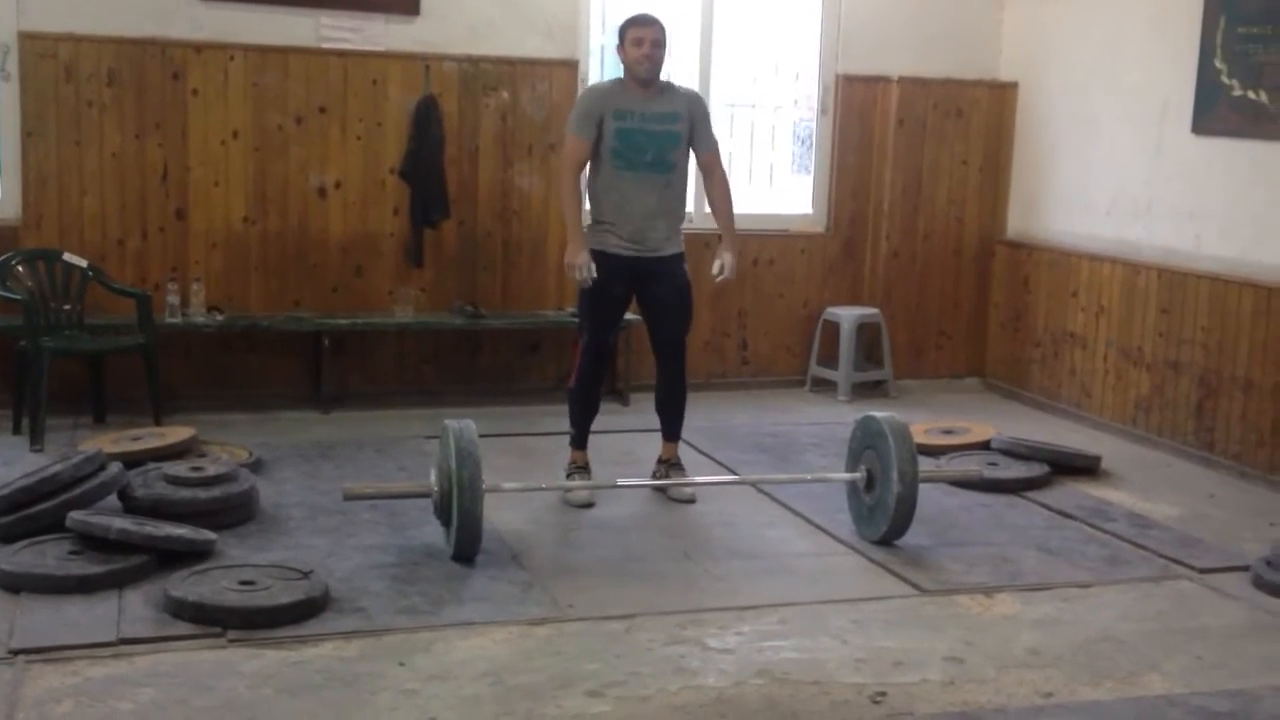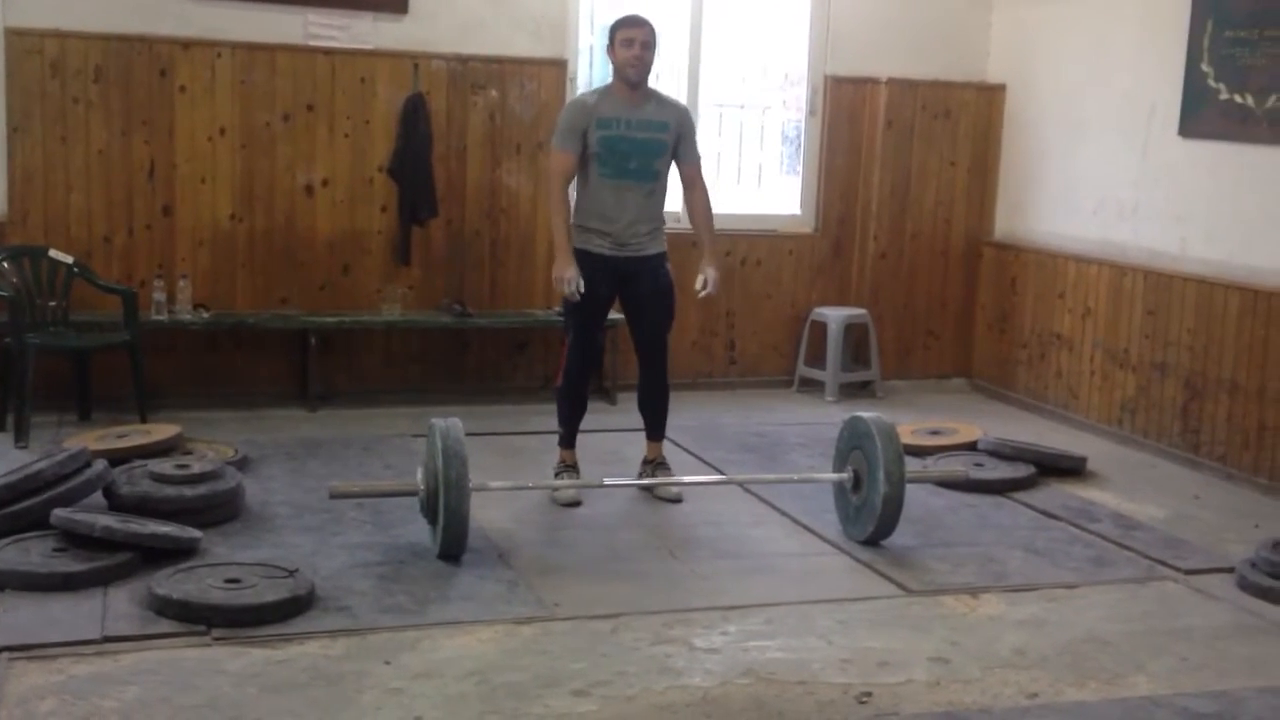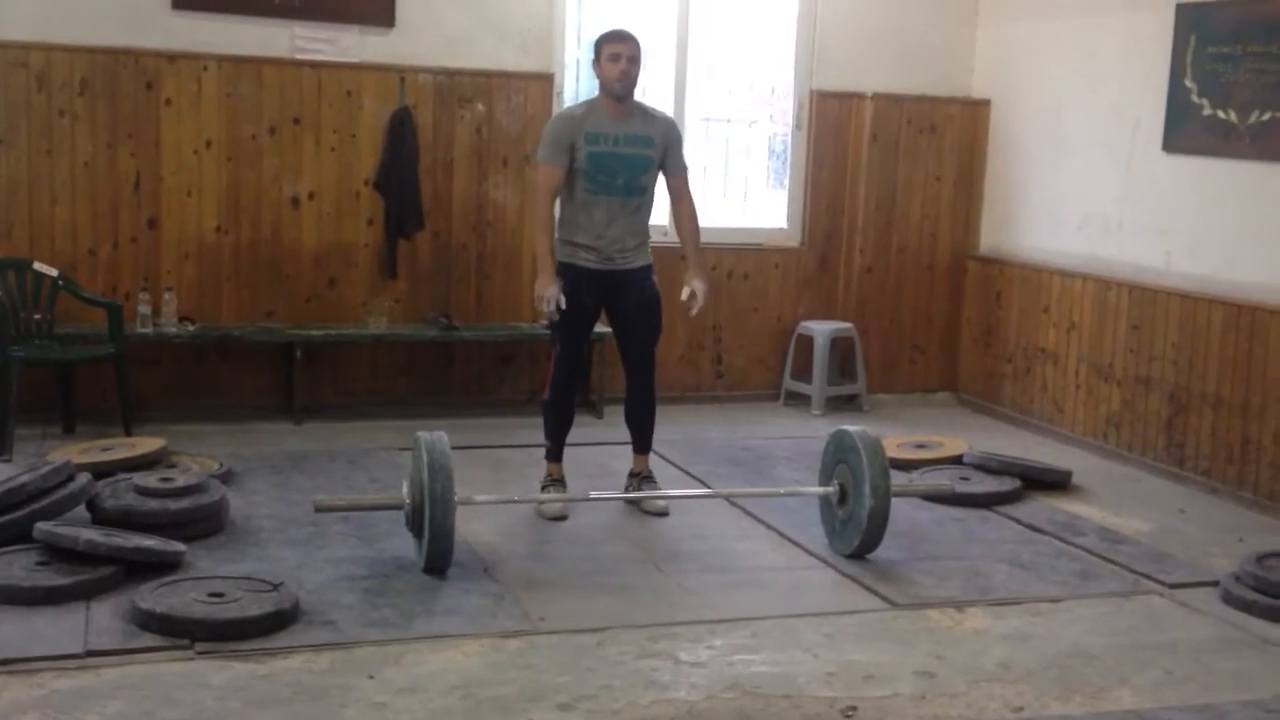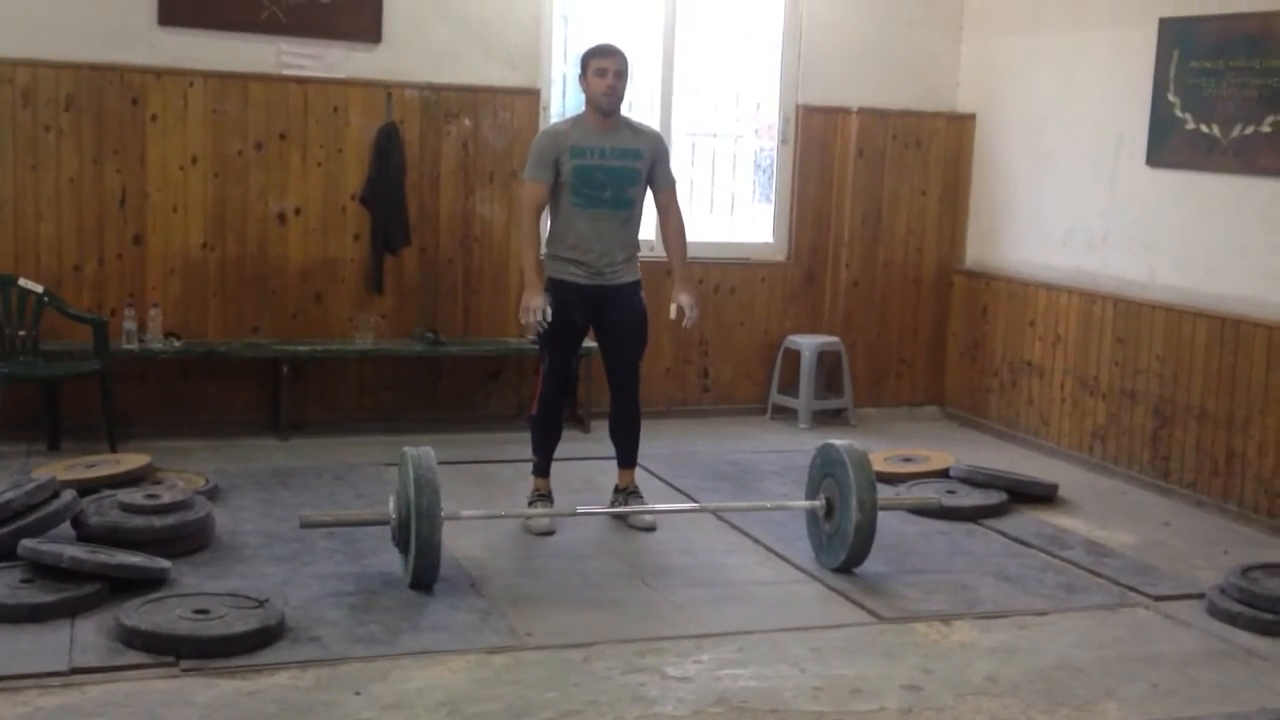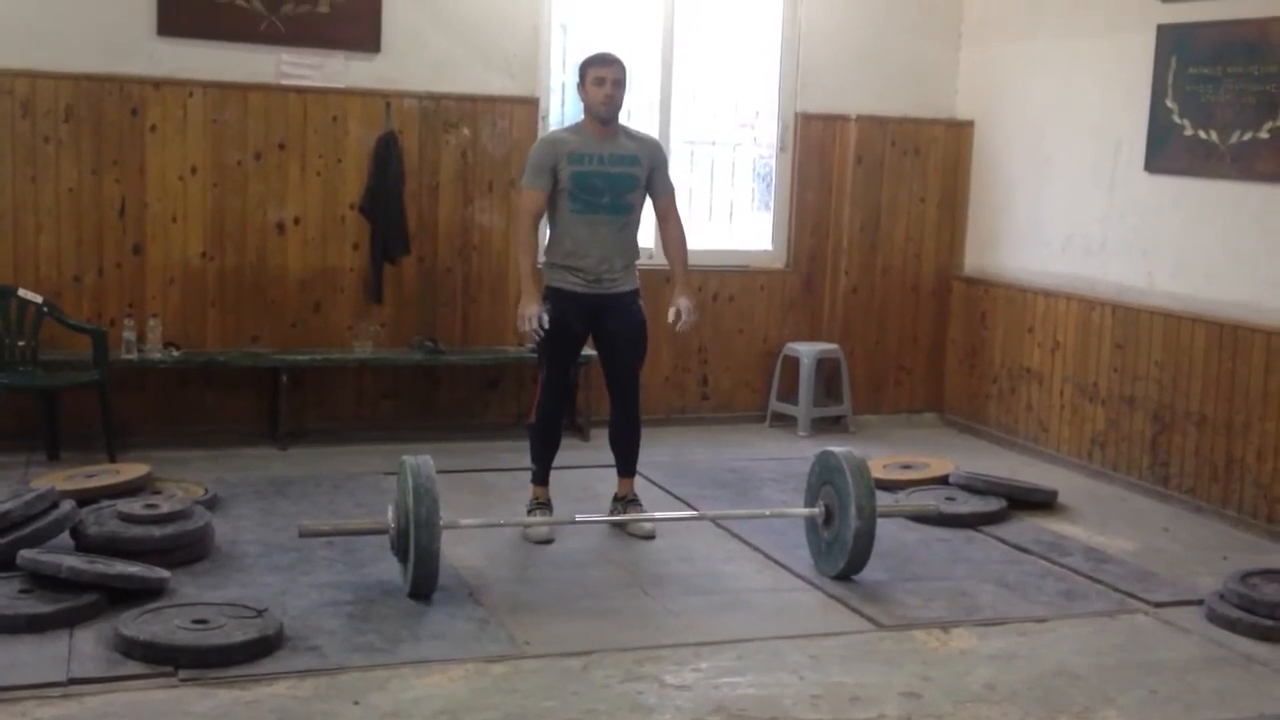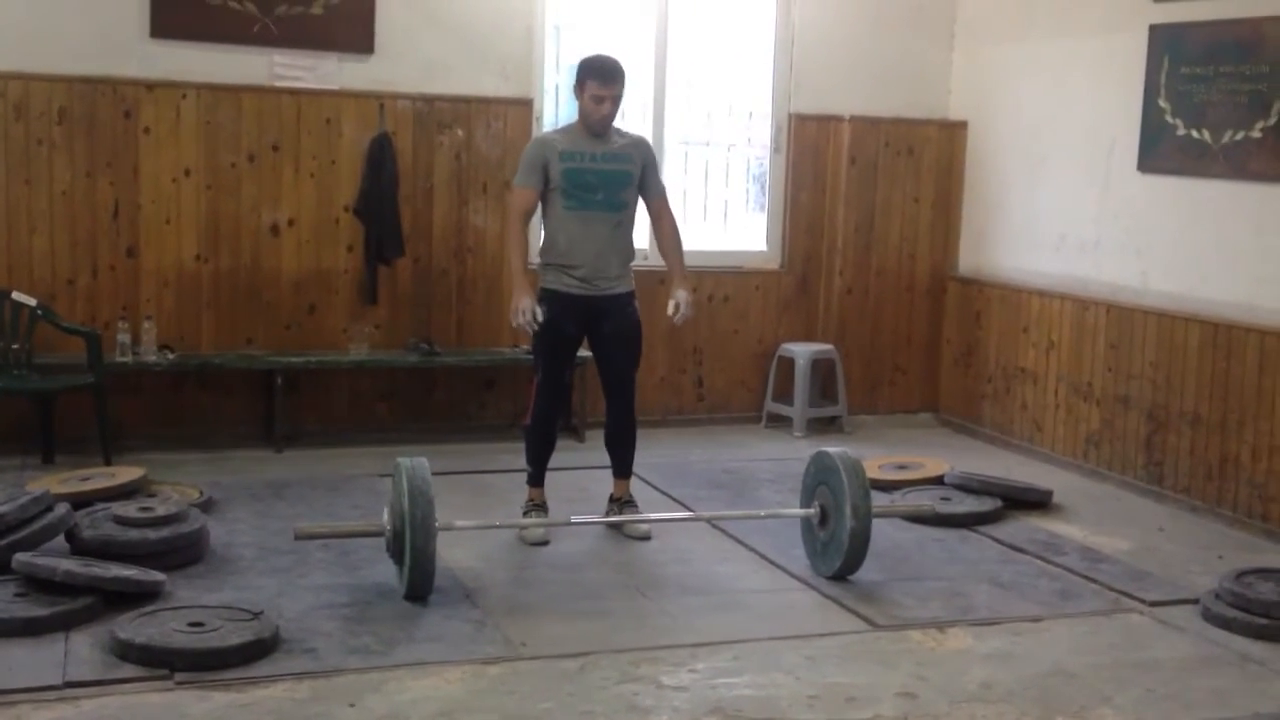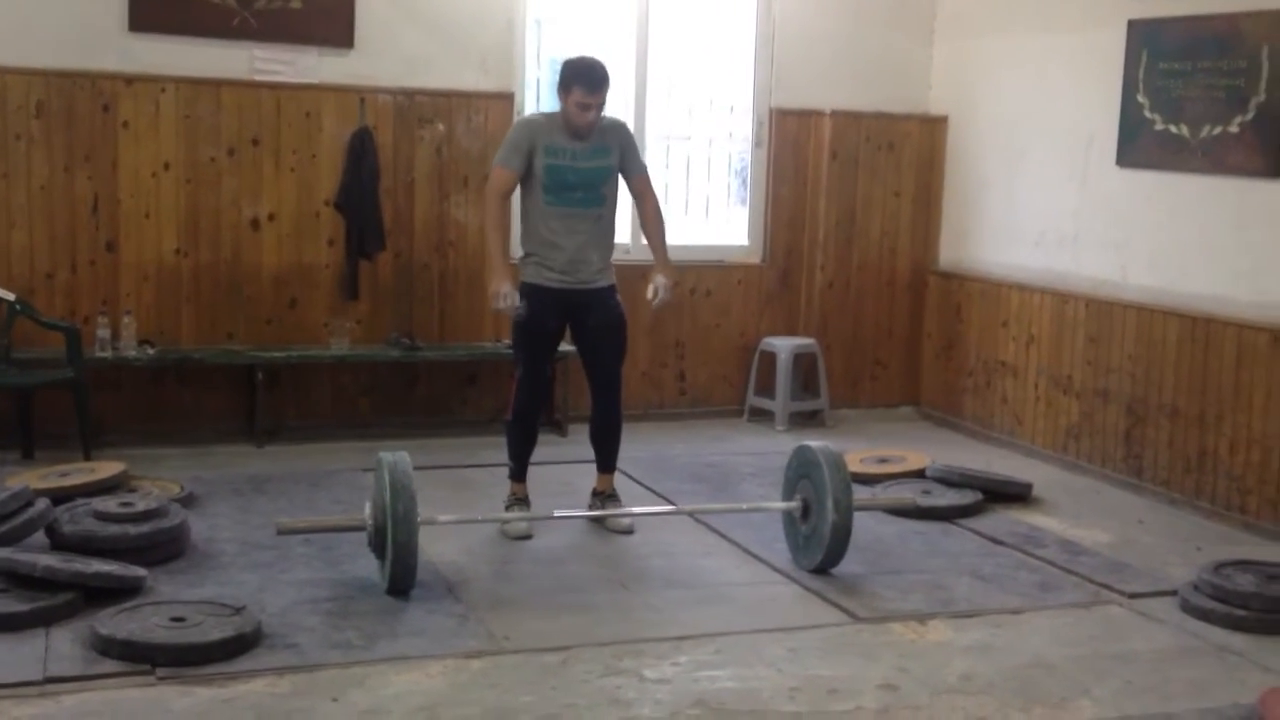
dt=0.3s
person 1, frame 1
left shoulder: (688, 103)
right shoulder: (599, 99)
left elbow: (713, 172)
right elbow: (570, 168)
left wrist: (727, 241)
right wrist: (575, 241)
left hip: (666, 255)
right hip: (608, 253)
left knee: (673, 358)
right knee: (593, 357)
left ankle: (669, 460)
right ankle: (577, 463)
person 1, frame 2
left shoulder: (676, 115)
right shoulder: (583, 110)
left elbow: (694, 186)
right elbow: (560, 185)
left wrist: (708, 257)
right wrist: (564, 255)
left hip: (649, 256)
right hip: (592, 254)
left knee: (655, 358)
right knee: (581, 358)
left ankle: (654, 460)
right ankle: (566, 462)
person 1, frame 3
left shoulder: (662, 128)
right shoulder: (568, 123)
left elbow: (681, 199)
right elbow: (546, 200)
left wrist: (693, 270)
right wrist: (545, 272)
left hip: (635, 269)
right hip: (577, 267)
left knee: (642, 371)
right knee: (566, 371)
left ankle: (640, 473)
right ankle: (553, 475)
person 1, frame 4
left shoulder: (649, 142)
right shoulder: (554, 139)
left elbow: (669, 212)
right elbow: (531, 214)
left wrist: (680, 284)
right wrist: (532, 285)
left hip: (623, 285)
right hip: (565, 283)
left knee: (627, 387)
right knee: (553, 387)
left ankle: (626, 488)
right ankle: (540, 490)
person 1, frame 5
left shoulder: (647, 150)
right shoulder: (553, 147)
left elbow: (669, 219)
right elbow: (528, 221)
left wrist: (681, 288)
right wrist: (528, 292)
left hip: (622, 294)
right hip: (564, 291)
left knee: (626, 396)
right knee: (553, 396)
left ankle: (625, 496)
right ankle: (539, 499)
person 1, frame 6
left shoulder: (637, 149)
right shoulder: (546, 147)
left elbow: (662, 216)
right elbow: (518, 218)
left wrist: (679, 281)
right wrist: (520, 287)
left hip: (617, 295)
right hip: (559, 294)
left knee: (622, 398)
right knee: (548, 399)
left ankle: (621, 498)
right ankle: (535, 501)
person 1, frame 7
left shoulder: (617, 135)
right shoulder: (530, 132)
left elbow: (645, 198)
right elbow: (495, 197)
left wrist: (661, 265)
right wrist: (498, 270)
left hip: (599, 287)
right hip: (540, 286)
left knee: (608, 391)
right knee: (530, 392)
left ankle: (604, 492)
right ankle: (517, 496)
